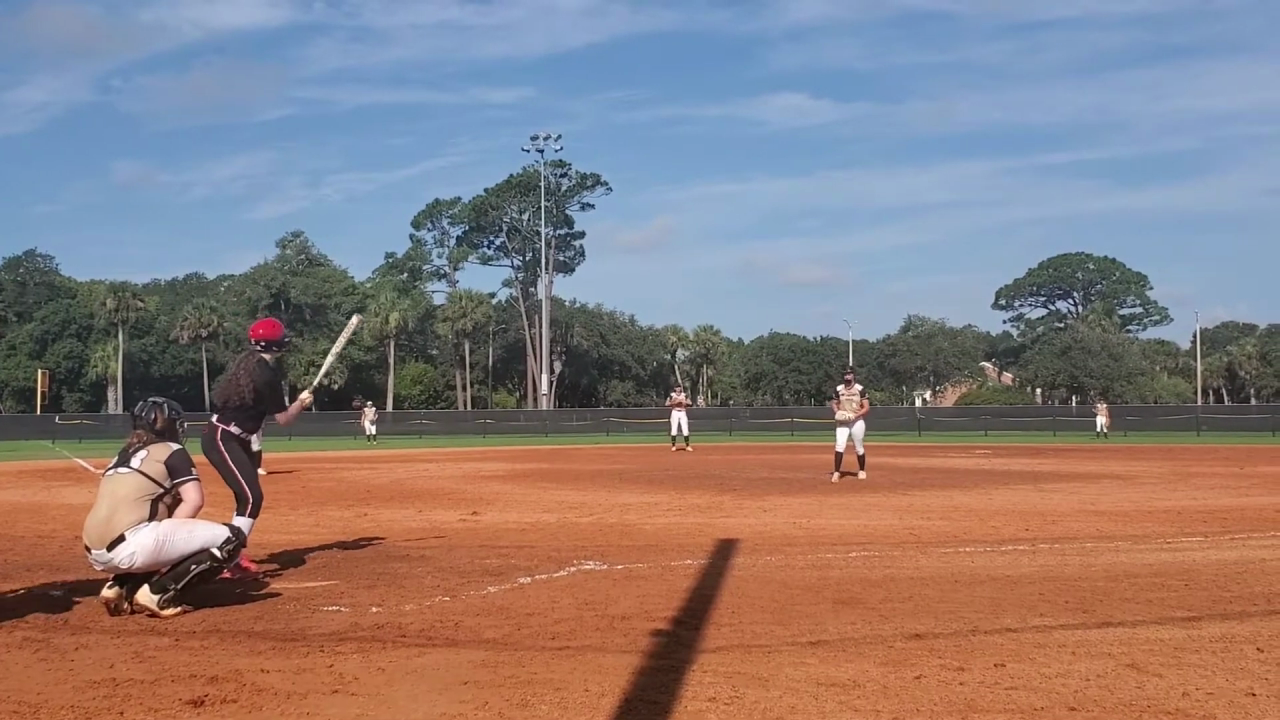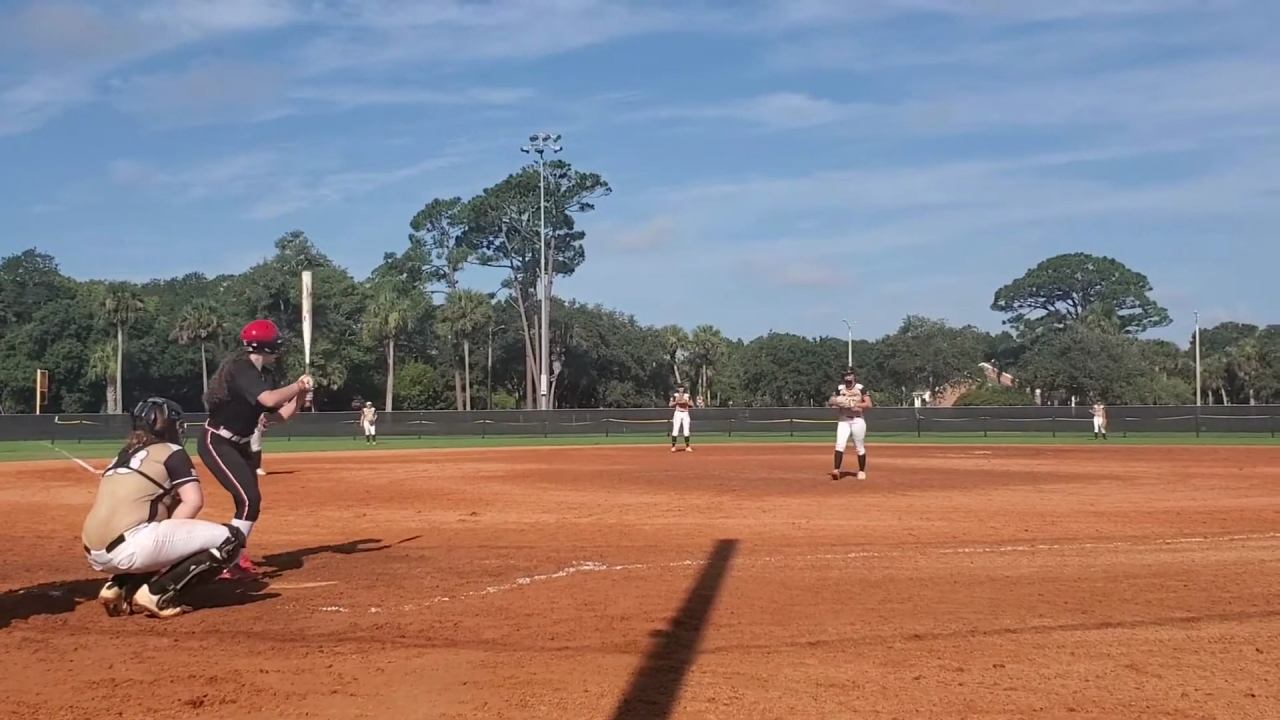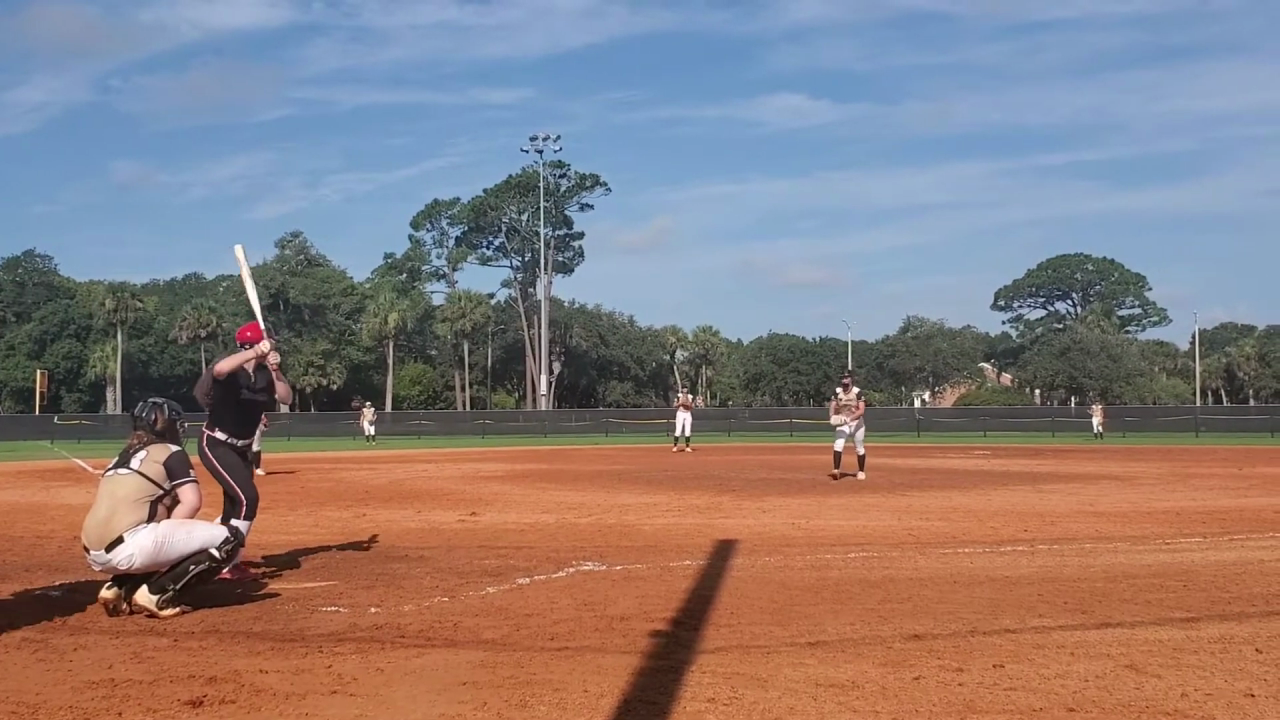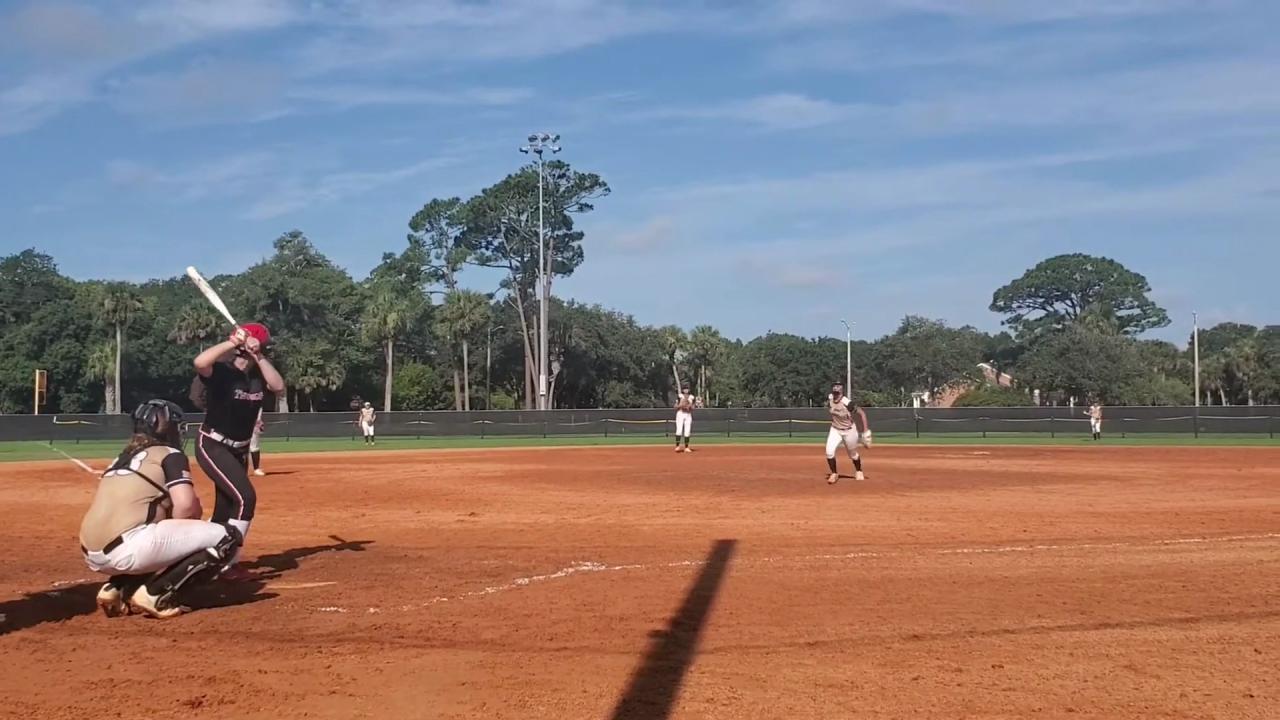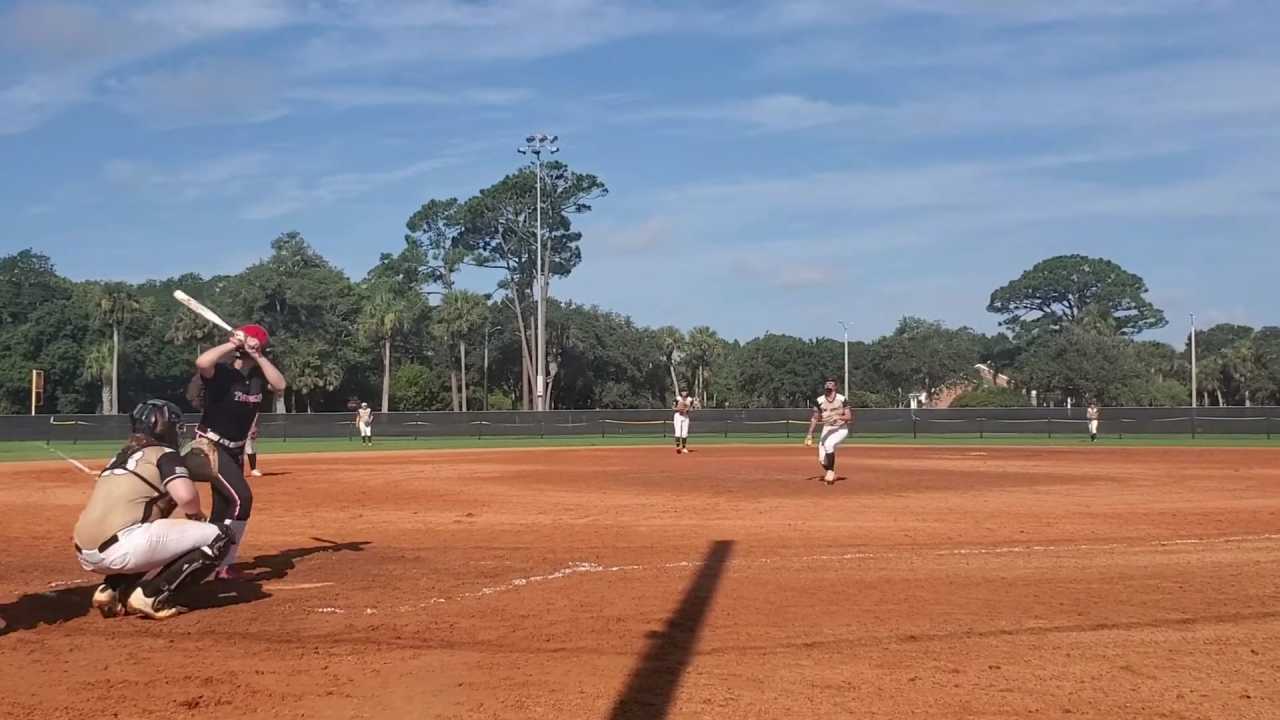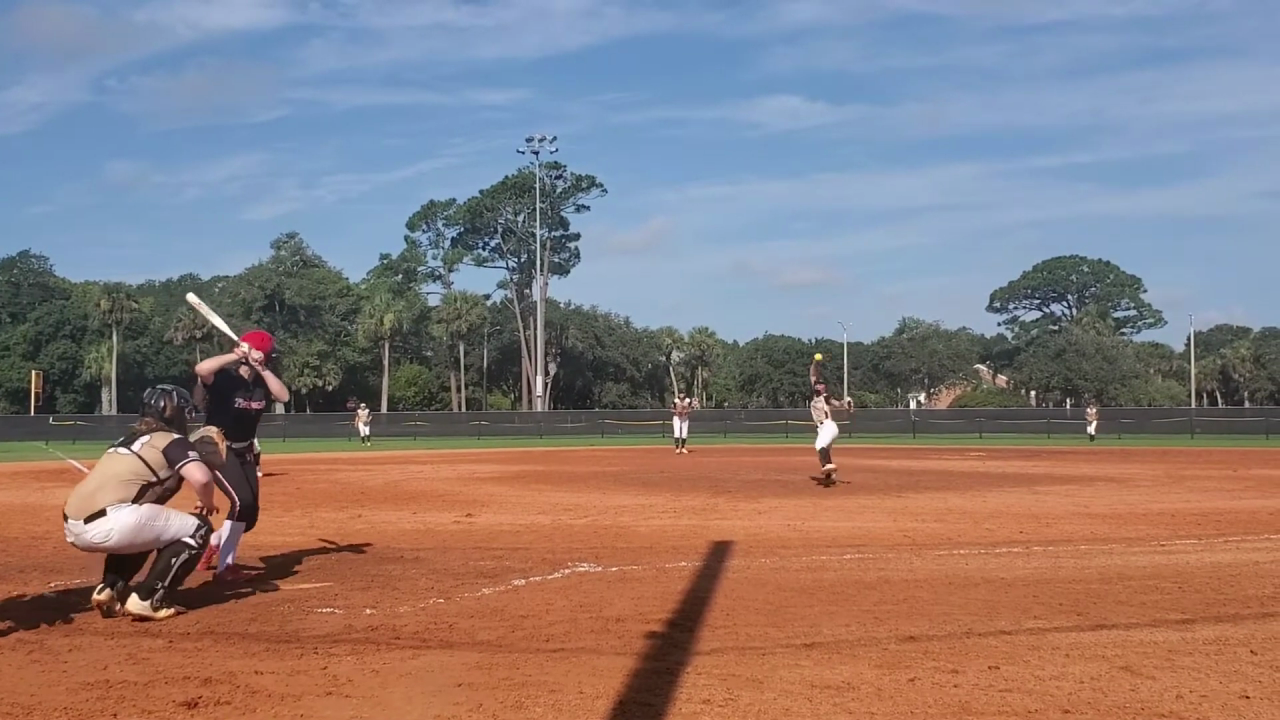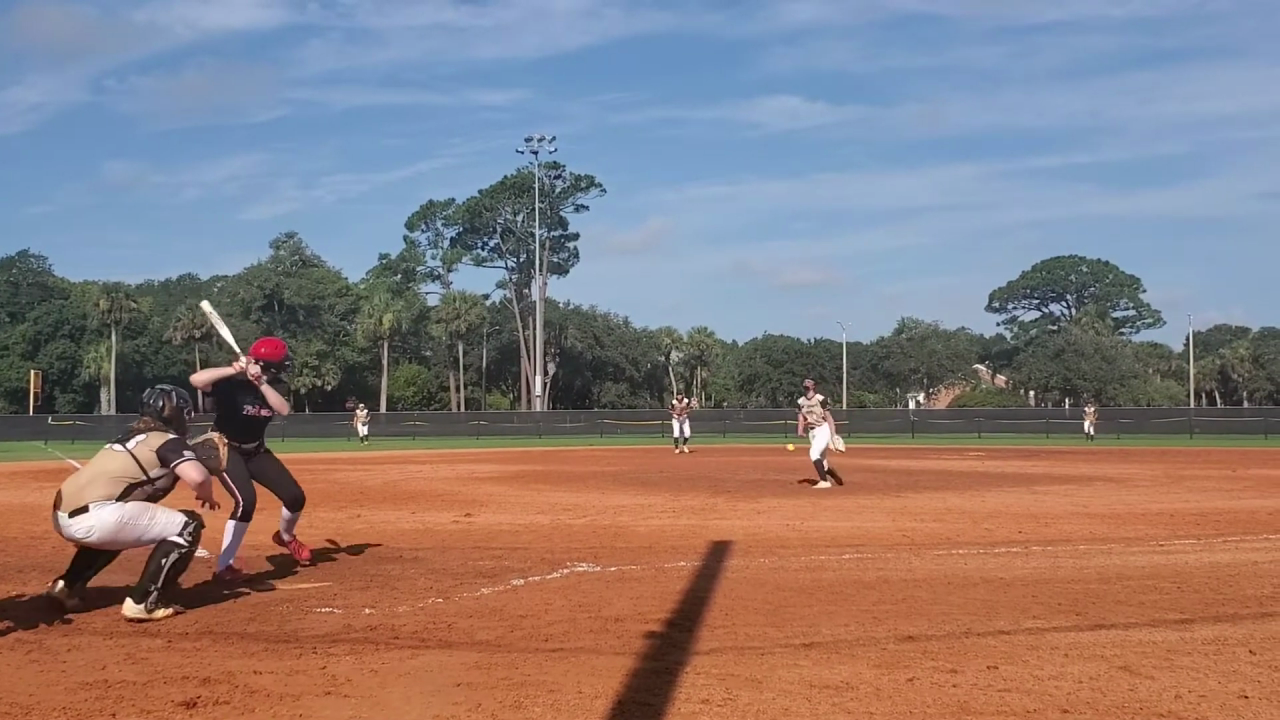
dt=0.2s
person 1, frame 1
left shoulder: (251, 366)
right shoulder: (267, 374)
right elbow: (282, 419)
left wrist: (295, 405)
right wrist: (300, 403)
left hip: (237, 440)
right hip: (222, 439)
left knee: (248, 498)
right knee: (252, 497)
right ankle: (230, 562)
person 1, frame 2
left shoulder: (263, 374)
right shoulder: (240, 368)
left elbow: (280, 416)
right elbow: (268, 400)
left wrist: (299, 396)
right wrist: (297, 386)
left hip: (239, 444)
right hip: (217, 443)
left knee: (248, 501)
right knee: (250, 499)
right ankle: (229, 564)
person 1, frame 3
left shoulder: (263, 375)
right shoulder: (231, 373)
left elbow: (285, 399)
right elbow: (218, 368)
left wrist: (275, 369)
right wrist: (255, 352)
left hip: (242, 448)
right hip: (216, 445)
left knee: (234, 507)
right knee: (247, 498)
right ankle: (230, 565)
person 1, frame 4
left shoulder: (257, 374)
right shoulder: (222, 372)
left elbow: (278, 386)
right elbow: (199, 362)
left wrist: (257, 356)
right wrist: (231, 342)
left hip: (238, 450)
right hip: (213, 446)
left knee: (226, 509)
right knee: (245, 498)
right ankle: (227, 566)
person 1, frame 5
left shoulder: (257, 375)
right shoulder: (222, 372)
left elbow: (280, 384)
right elbow: (201, 362)
left wrist: (257, 355)
right wrist: (232, 344)
left hip: (234, 450)
right hip: (209, 446)
left knee: (223, 512)
right knee: (241, 498)
right ankle: (223, 567)
person 1, frame 6
left shoulder: (263, 379)
right shoulder: (226, 378)
left elbow: (283, 397)
right elbow: (201, 369)
left wrist: (260, 368)
right wrist: (236, 356)
left hip: (244, 450)
left knee: (252, 513)
right knee: (243, 501)
left ankle: (213, 547)
right ankle: (224, 566)
person 1, frame 7
left shoulder: (276, 386)
right shoulder: (233, 384)
left elbow: (283, 409)
right elbow: (196, 380)
left wrist: (258, 381)
right wrist: (231, 370)
left hip: (256, 450)
right hip: (226, 450)
left knee: (294, 496)
right knee: (246, 501)
left ankle: (286, 536)
right ankle: (223, 566)
person 2, frame 1
left shoulder: (124, 454)
right shoulder: (171, 450)
right elbow: (194, 500)
right wrist: (168, 538)
left hip: (96, 553)
right hip: (129, 546)
right knee: (231, 538)
left ankle: (119, 588)
right ankle: (158, 594)
person 2, frame 2
left shoulder: (124, 455)
right shoulder: (171, 451)
right elbow: (193, 501)
right wrist: (168, 538)
left hip: (96, 553)
right hip: (128, 546)
right knee: (230, 538)
left ankle: (117, 588)
right ankle: (157, 594)
person 2, frame 3
left shoulder: (124, 456)
right shoulder: (171, 452)
right elbow: (191, 503)
right wrist: (168, 535)
left hip: (96, 553)
right hip: (128, 547)
right knee: (229, 538)
left ankle: (117, 589)
right ankle: (157, 594)
person 2, frame 4
left shoulder: (124, 457)
right shoulder: (170, 455)
right elbow: (185, 503)
right wrist: (193, 521)
right hip: (127, 548)
left knee: (163, 537)
right knee: (226, 537)
left ankle: (115, 589)
right ankle: (155, 594)
person 2, frame 5
left shoulder: (123, 456)
right shoulder: (166, 455)
right elbow: (184, 495)
right wrist: (194, 511)
left hip: (89, 554)
right hip: (119, 547)
left knee: (160, 533)
right knee: (217, 537)
left ankle: (110, 591)
right ankle: (151, 597)
person 2, frame 6
left shoulder: (133, 437)
right shoulder: (173, 441)
right elbow: (201, 478)
right wrist: (207, 502)
left hip: (75, 525)
right hip: (106, 521)
left knee: (141, 528)
right knee: (198, 529)
left ankle: (109, 591)
right ankle: (148, 600)
person 2, frame 7
left shoulder: (135, 437)
right shoulder: (170, 441)
right elbow: (197, 477)
right wrist: (207, 496)
left hip: (65, 516)
right hip: (95, 517)
right knee: (188, 526)
left ankle: (69, 586)
right ankle: (144, 602)
